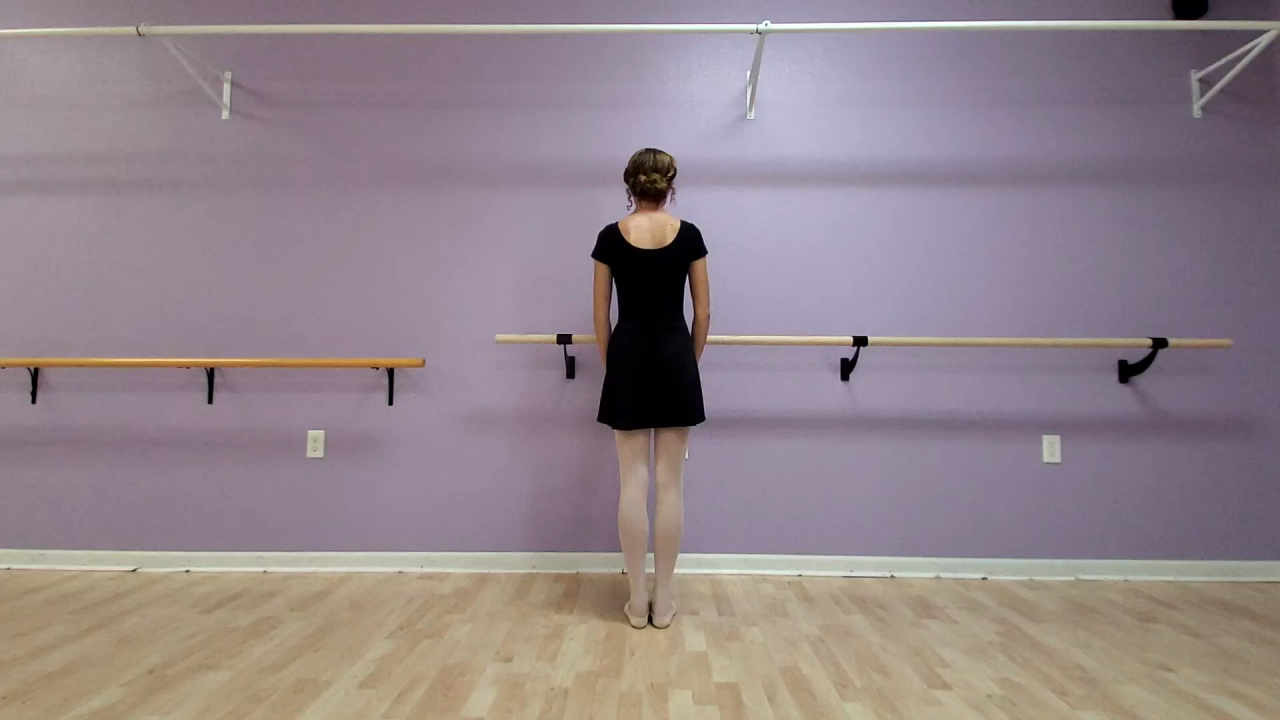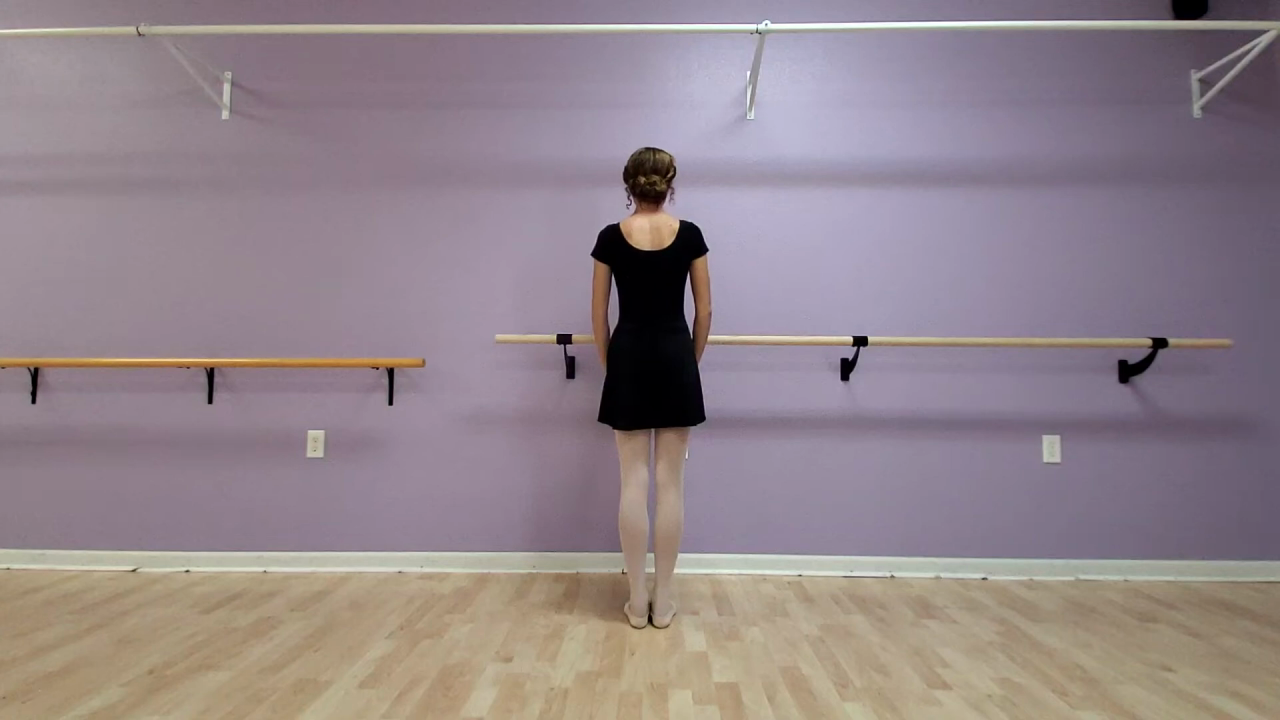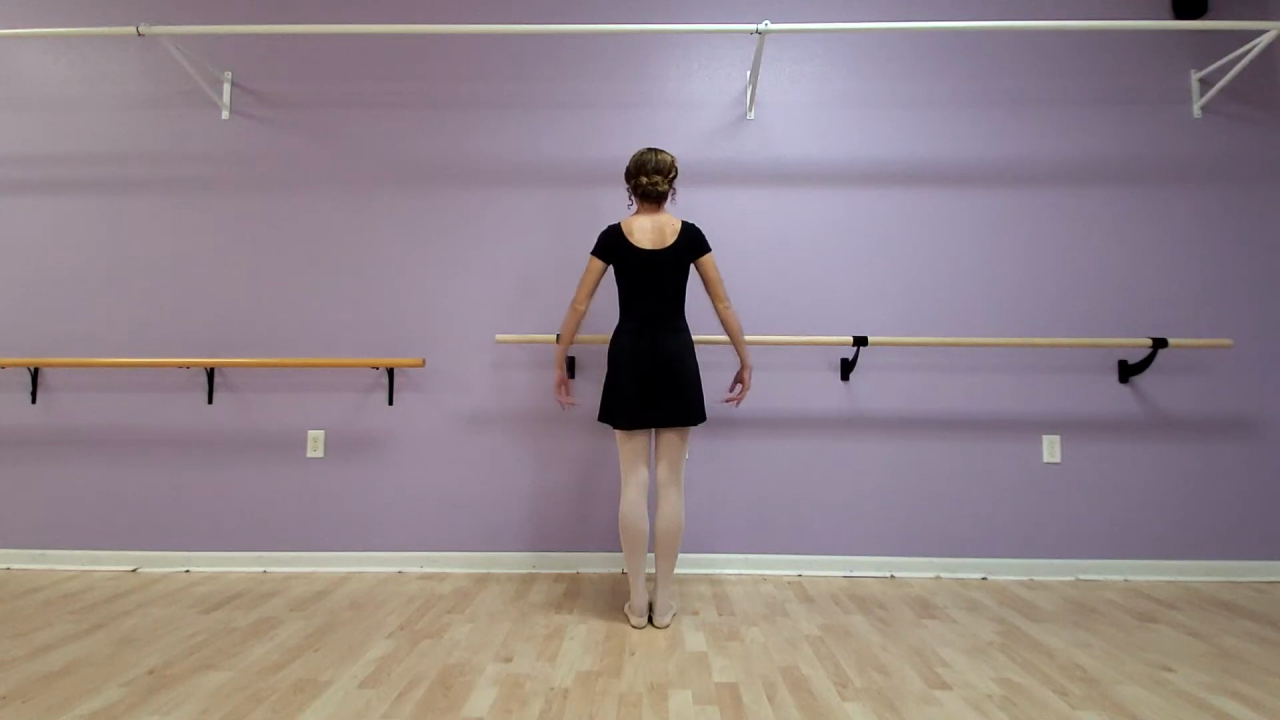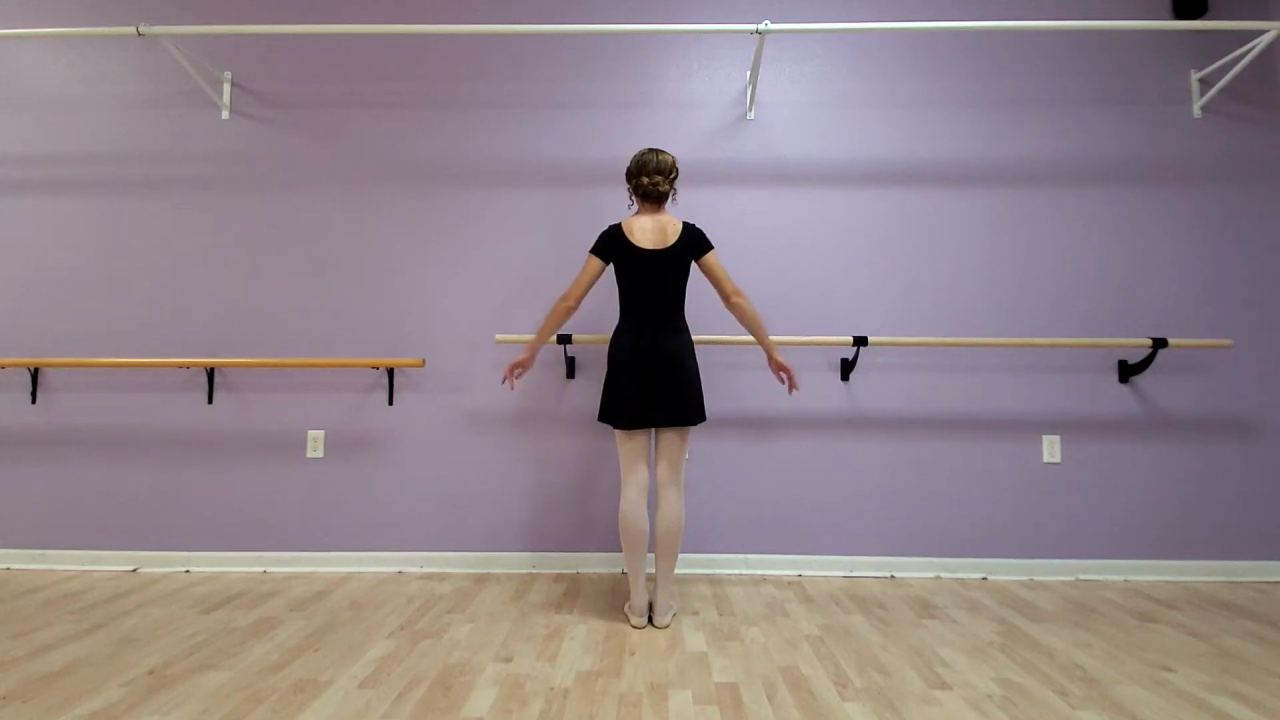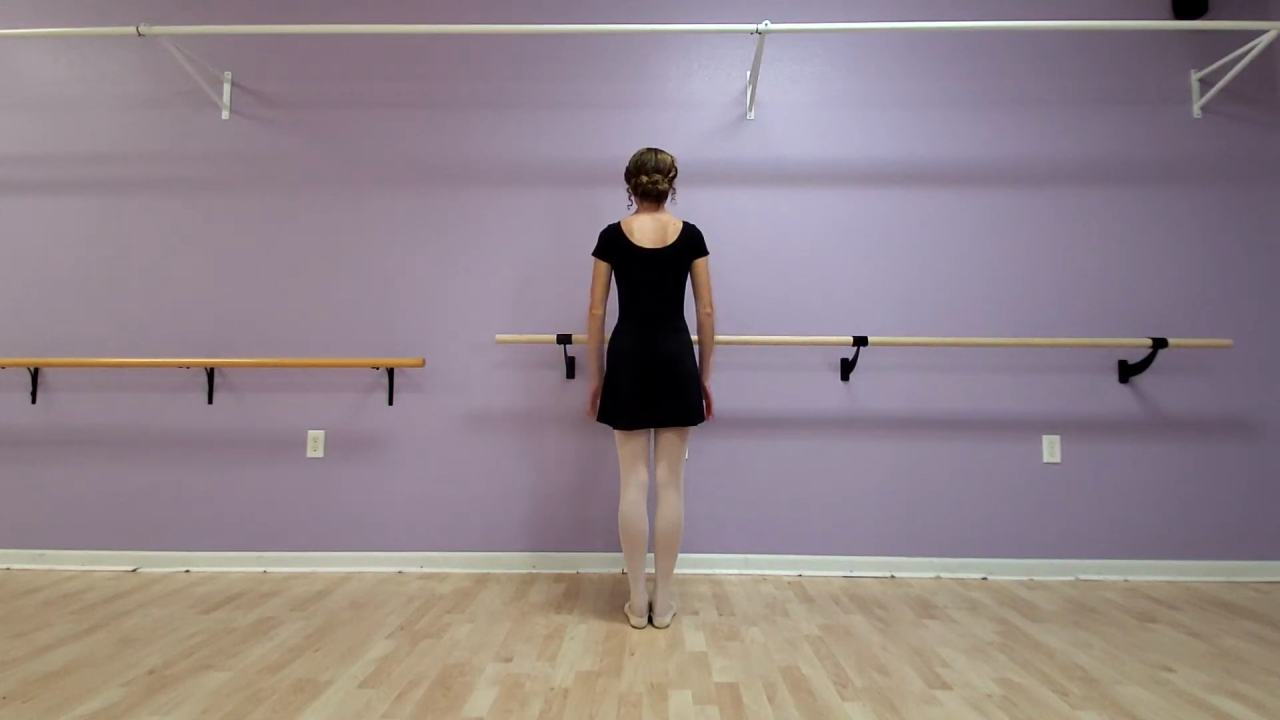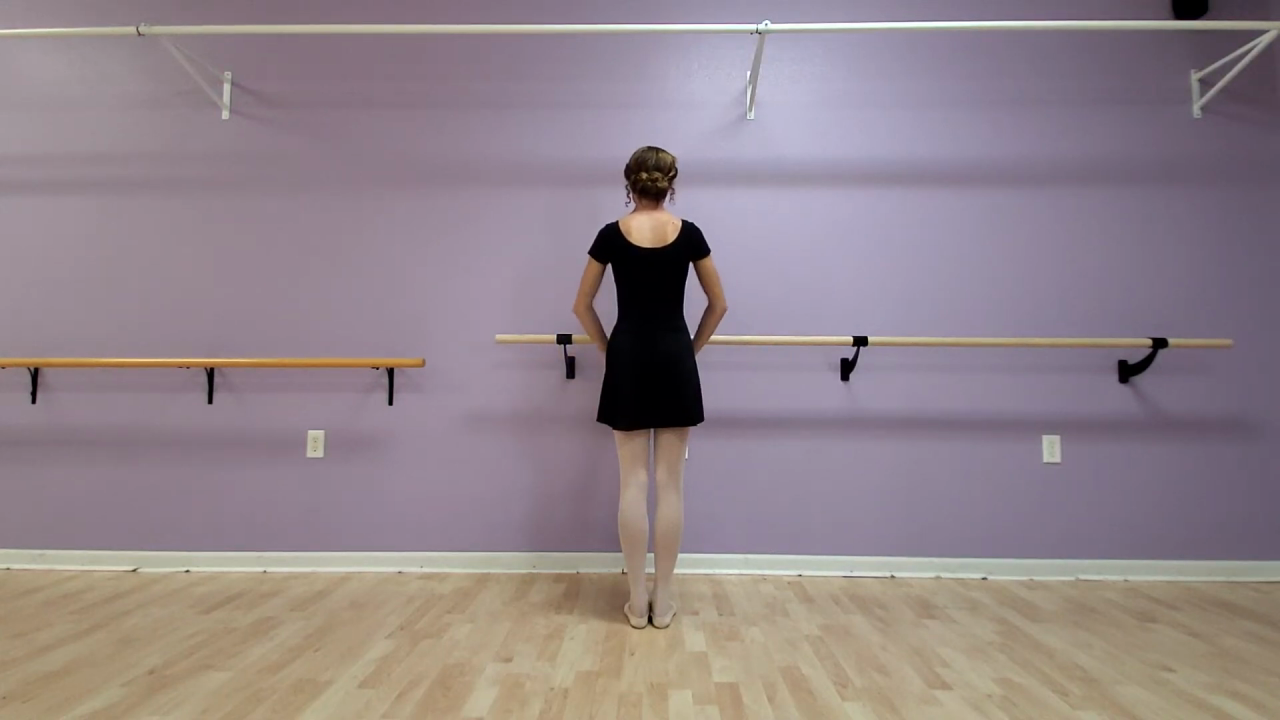
dt=0.7s
person 1, frame 1
left shoulder: (611, 237)
right shoulder: (689, 235)
left elbow: (600, 315)
right elbow: (703, 312)
left wrist: (611, 366)
left hip: (628, 359)
right hip: (674, 358)
left knee: (633, 481)
right knee: (669, 483)
left ankle: (638, 601)
right ankle: (663, 601)
person 1, frame 2
left shoulder: (611, 237)
right shoulder: (689, 234)
left elbow: (599, 314)
right elbow: (704, 311)
left wrist: (610, 367)
left hip: (629, 359)
right hip: (674, 359)
left knee: (633, 481)
right knee: (670, 483)
left ankle: (638, 600)
right ankle: (663, 600)
person 1, frame 3
left shoulder: (613, 237)
right shoulder: (689, 235)
left elbow: (579, 306)
right elbow: (723, 304)
left wrist: (560, 364)
right wrist: (744, 361)
left hip: (629, 359)
right hip: (675, 359)
left knee: (634, 481)
right knee: (670, 483)
left ankle: (637, 601)
right ankle: (662, 601)
person 1, frame 4
left shoulder: (614, 236)
right shoulder: (690, 235)
left elbow: (569, 301)
right elbow: (735, 298)
left wrist: (531, 351)
right wrist: (771, 352)
left hip: (629, 360)
right hip: (675, 360)
left knee: (634, 482)
right knee: (670, 483)
left ankle: (638, 601)
right ankle: (663, 601)
person 1, frame 5
left shoulder: (612, 236)
right shoulder: (690, 236)
left elbow: (596, 313)
right elbow: (706, 312)
left wrist: (597, 376)
right wrist: (704, 374)
left hip: (628, 359)
right hip: (675, 359)
left knee: (633, 482)
right knee: (669, 484)
left ankle: (638, 600)
right ankle: (663, 600)
person 1, frame 6
left shoulder: (611, 235)
right shoulder: (689, 234)
left elbow: (582, 305)
right elbow: (718, 304)
left hip: (628, 360)
right hip: (674, 359)
left knee: (633, 482)
right knee: (669, 483)
left ankle: (637, 600)
right ankle: (662, 600)
